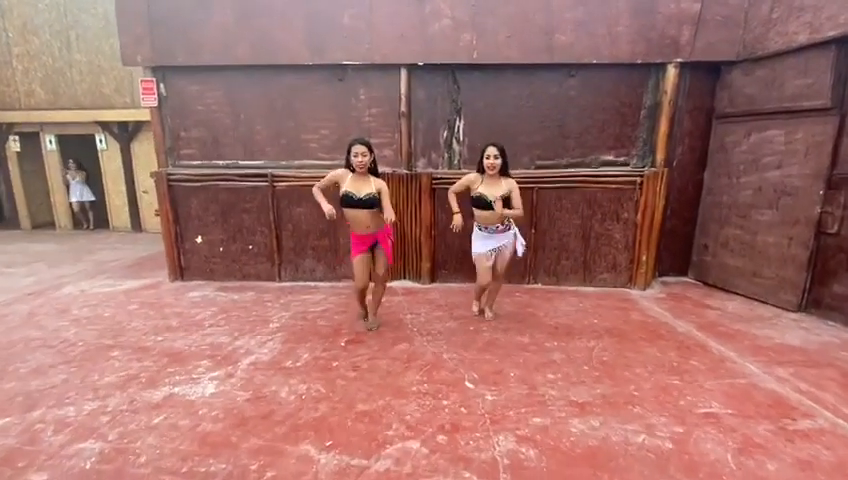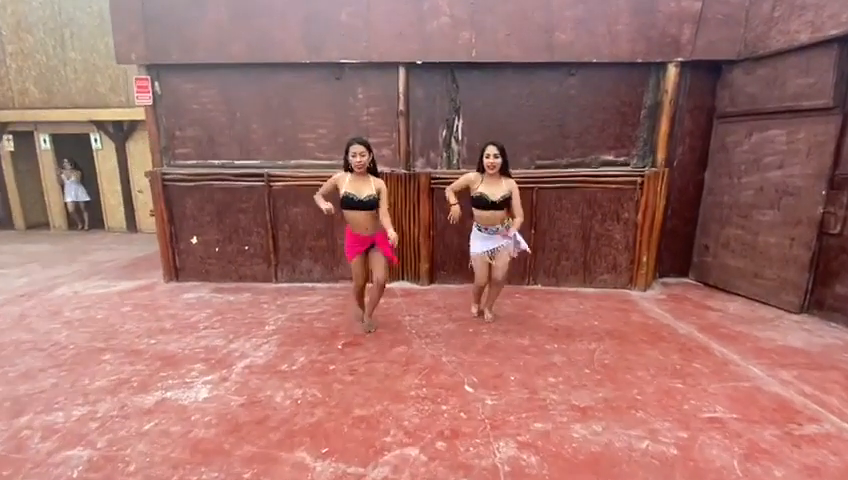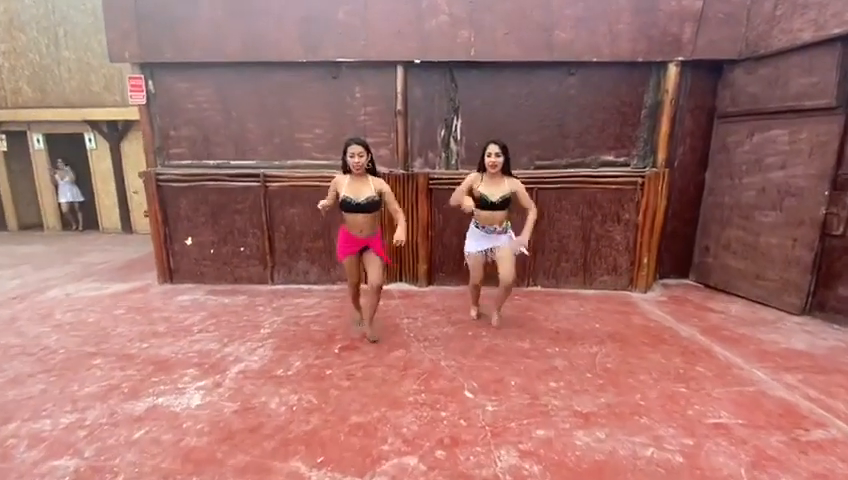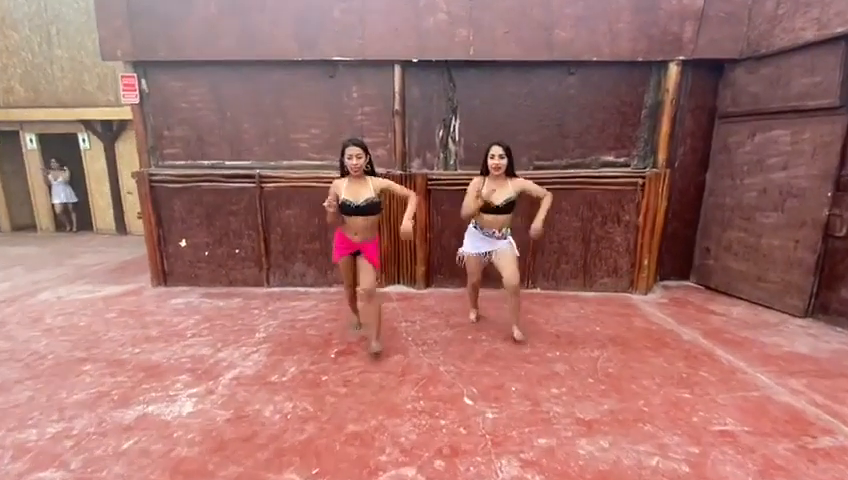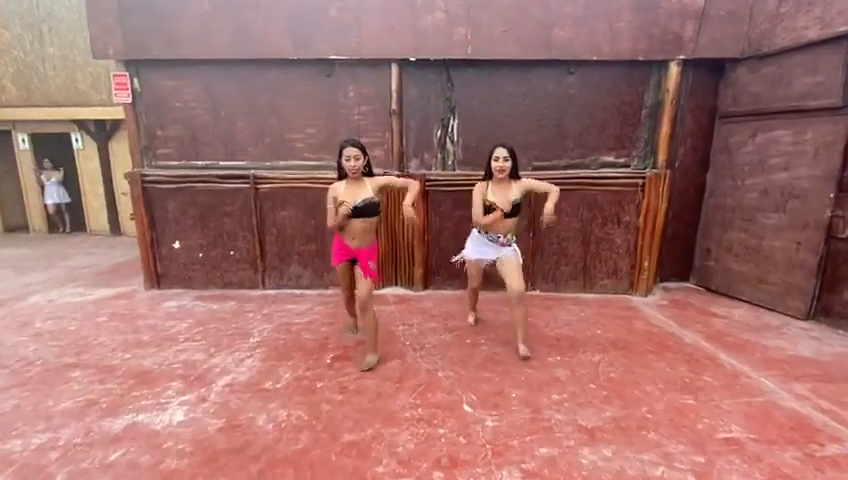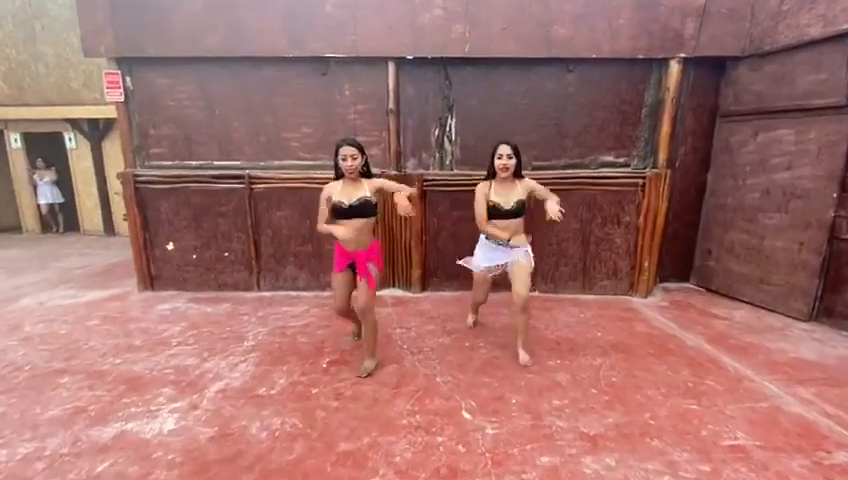
dt=0.1s
person 1, frame 1
left shoulder: (379, 184)
right shoulder: (341, 176)
left elbow: (387, 211)
left wrist: (390, 216)
right wrist: (325, 205)
left hip: (381, 235)
right hip: (359, 238)
left knee: (380, 277)
right knee: (361, 283)
right ankle: (363, 309)
person 1, frame 2
left shoulder: (378, 184)
right shoulder: (341, 179)
left elbow: (384, 214)
right elbow: (319, 194)
left wrist: (390, 231)
right wrist: (323, 204)
left hip: (378, 238)
right hip: (355, 239)
left knee: (380, 280)
right knee: (359, 283)
right ankle: (361, 309)
person 1, frame 3
left shoulder: (378, 183)
right shoulder: (338, 182)
left elbow: (396, 211)
right elbow: (327, 206)
left wrist: (400, 229)
right wrist: (323, 206)
left hip: (372, 240)
right hip: (348, 240)
left knee: (376, 283)
right knee: (353, 284)
left ankle: (368, 324)
right ankle: (358, 311)
person 1, frame 4
left shoulder: (378, 183)
right shoulder: (338, 185)
left elbow: (411, 195)
right elbow: (332, 222)
left wrist: (407, 218)
right wrist: (332, 211)
left hip: (368, 245)
right hip: (344, 242)
left knee: (368, 289)
right knee: (349, 286)
right ankle: (356, 314)
person 1, frame 5
left shoulder: (377, 183)
right shoulder: (335, 189)
left elbow: (413, 184)
right elbow: (331, 225)
left wrist: (407, 202)
right wrist: (341, 214)
left hip: (367, 251)
right hip: (343, 248)
left knee: (364, 300)
right knee: (347, 292)
left ankle: (372, 352)
right ankle: (354, 318)
person 1, frame 6
left shoulder: (373, 185)
right shoulder: (330, 189)
left elbow: (409, 190)
right elbow: (320, 226)
left wrist: (403, 196)
right wrist: (336, 229)
left hip: (368, 253)
right hip: (343, 254)
left knee: (364, 306)
right knee: (341, 307)
left ankle: (370, 357)
right ankle: (359, 324)
person 2, frame 1
left shoulder: (510, 183)
right shoulder: (473, 179)
left elbow: (519, 212)
right elbow: (451, 192)
left wrist: (504, 212)
right wrist: (456, 213)
left hip: (505, 234)
right hip: (482, 235)
left knee: (499, 275)
right knee: (485, 280)
left ankle: (488, 306)
right ankle: (477, 301)
person 2, frame 2
left shoulder: (510, 184)
right shoulder: (473, 179)
left elbow: (518, 215)
right elbow: (449, 190)
left wrist: (512, 230)
right wrist: (454, 205)
left hip: (504, 236)
right hip: (480, 236)
left knee: (499, 278)
right knee: (481, 281)
left ankle: (488, 308)
right ankle: (476, 303)
person 2, frame 3
left shoulder: (512, 183)
right shoulder: (474, 179)
left elbow: (531, 209)
right elbow: (452, 200)
left wrist: (526, 234)
right wrist: (463, 199)
left hip: (503, 236)
right hip: (477, 235)
left knee: (508, 280)
right knee: (476, 280)
left ankle: (496, 311)
right ankle: (474, 306)
person 2, frame 4
left shoulder: (517, 183)
right shoulder: (478, 183)
left elbow: (546, 195)
right elbow: (465, 213)
left wrist: (539, 219)
right wrist: (482, 200)
left hip: (502, 240)
right hip: (477, 237)
left knee: (513, 283)
right knee: (474, 281)
left ankle: (515, 326)
right ankle: (474, 308)
person 2, frame 5
left shoulder: (521, 184)
right shoulder: (481, 188)
left elbow: (553, 190)
right elbow: (477, 221)
left wrist: (549, 205)
right wrist: (501, 210)
left hip: (507, 247)
right hip: (480, 243)
left knee: (518, 292)
right knee: (474, 285)
left ankle: (521, 341)
right ankle: (473, 312)
person 2, frame 6
left shoulder: (525, 185)
right shoulder: (484, 188)
left elbow: (551, 197)
right elbow: (482, 224)
left wrist: (551, 202)
right wrist: (511, 237)
left hip: (517, 251)
right hip: (489, 249)
left knee: (522, 299)
right knee: (480, 296)
left ankle: (521, 347)
right ankle: (473, 313)
